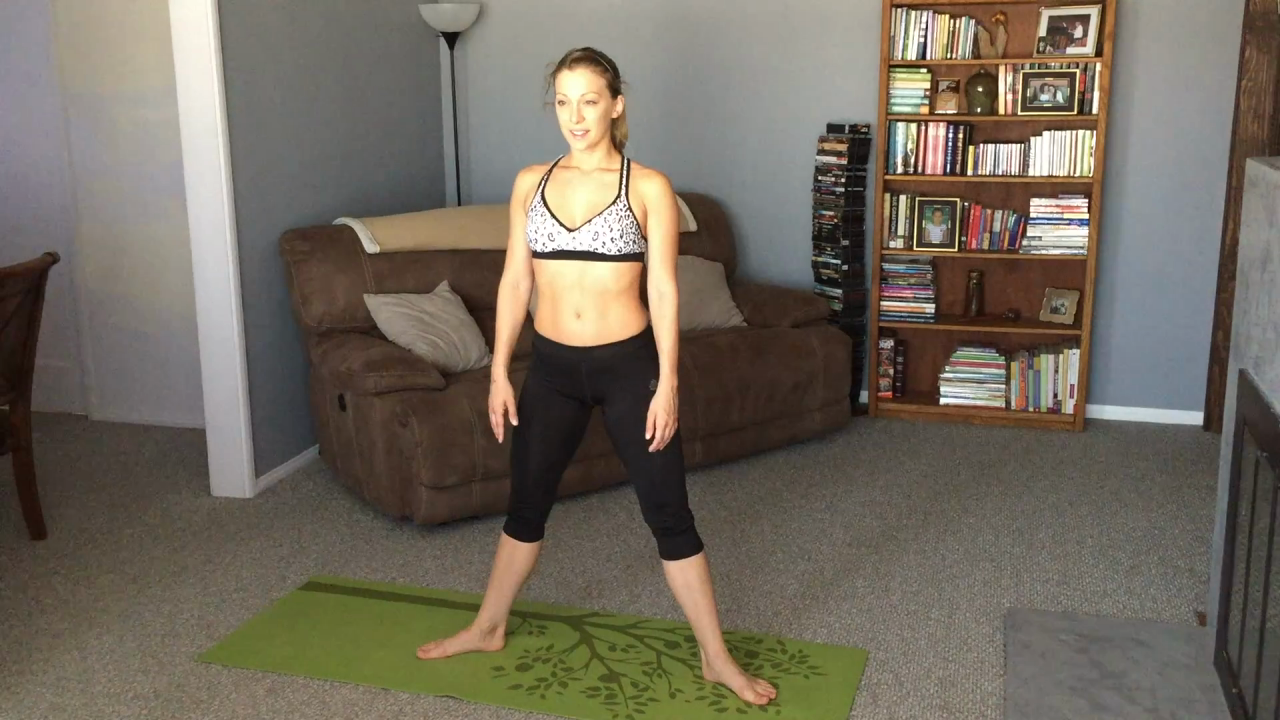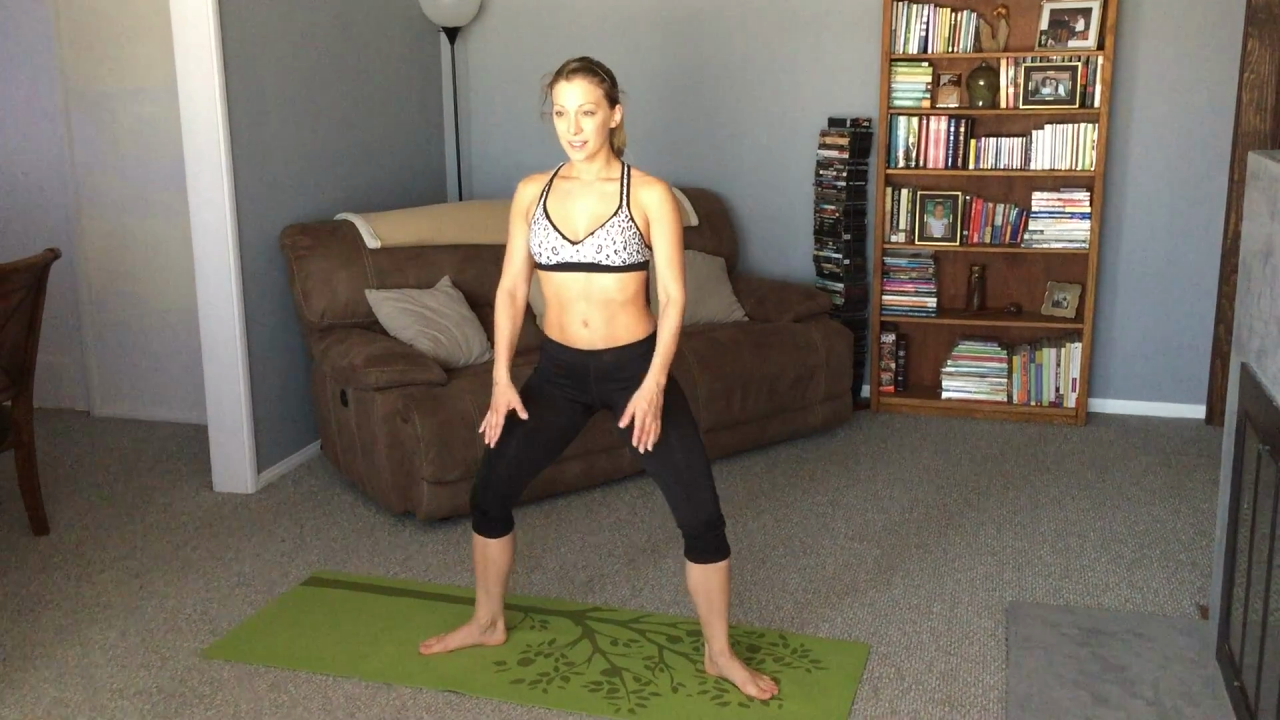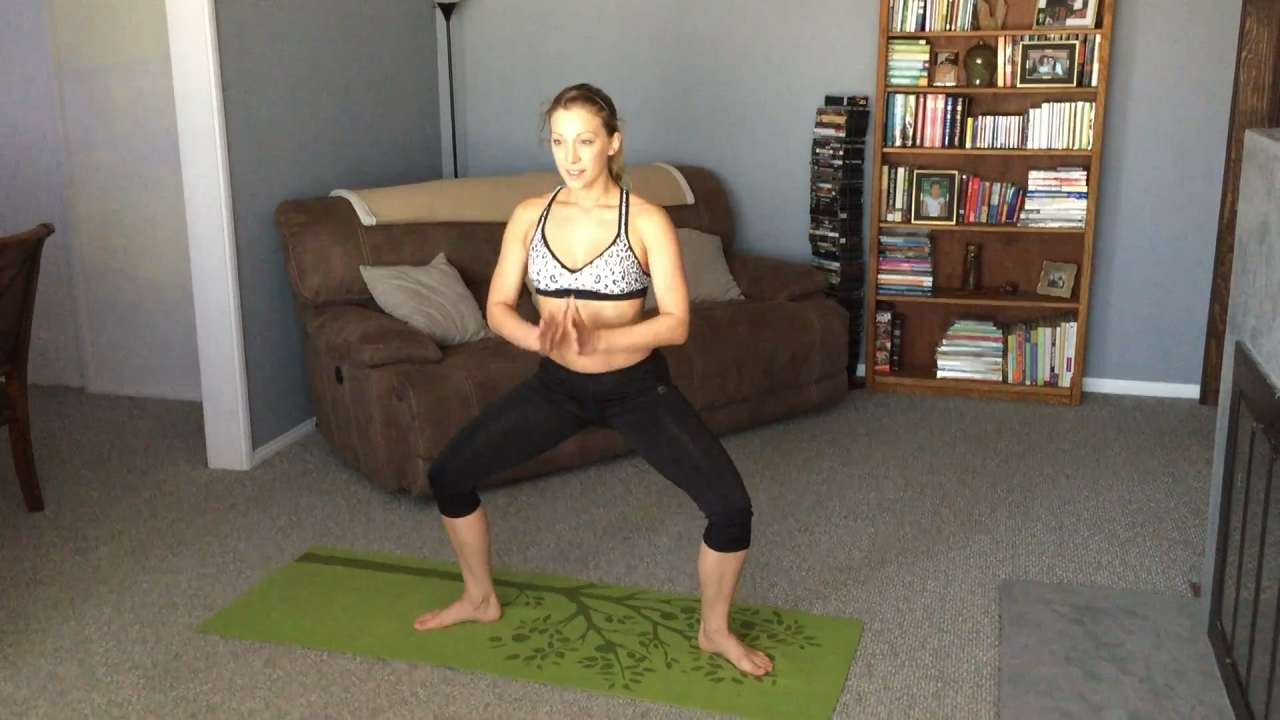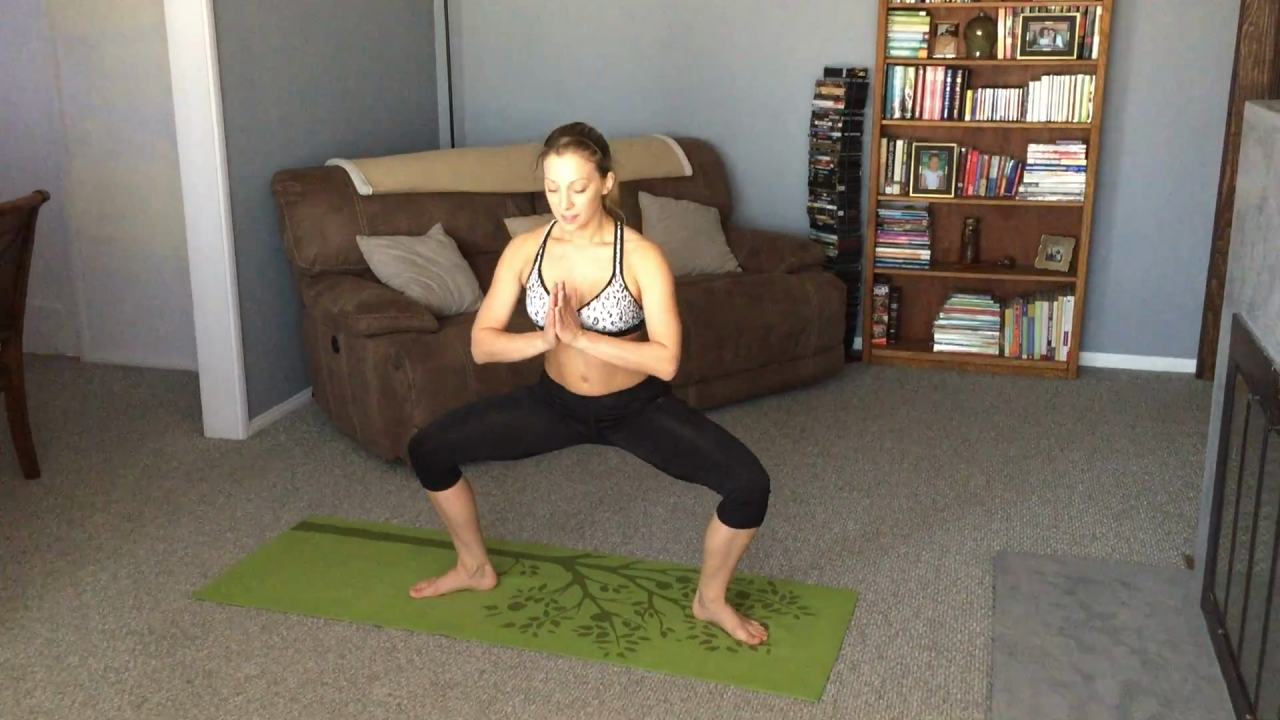
dt=0.5s
person 1, frame 1
left shoulder: (649, 187)
right shoulder: (531, 182)
left elbow: (664, 289)
right elbow: (514, 282)
left wrist: (668, 383)
right wrist: (499, 371)
left hip: (629, 365)
right hip: (552, 367)
left knee: (668, 513)
right knee: (527, 503)
left ankle: (716, 658)
right ankle: (488, 628)
person 1, frame 2
left shoulder: (650, 194)
right shoulder: (531, 192)
left elbow: (673, 296)
right elbow: (511, 289)
left wrist: (654, 385)
right wrist: (501, 378)
left hip: (635, 369)
right hip: (559, 369)
left knee: (700, 516)
right knee: (488, 495)
left ankle: (720, 654)
right ankle: (487, 622)
person 1, frame 3
left shoulder: (647, 221)
right shoulder: (529, 215)
left elbow: (677, 323)
right elbow: (497, 308)
left wrist: (596, 336)
right wrist: (538, 336)
left hip: (637, 388)
right hip: (556, 385)
left knee: (731, 507)
right knee: (447, 475)
left ankle: (715, 629)
right ankle: (479, 599)
person 1, frame 4
left shoulder: (642, 256)
right shoulder: (524, 249)
left elbow: (667, 361)
right elbow: (481, 344)
left wrist: (579, 335)
right wrist: (545, 338)
left hip: (637, 406)
right hip: (555, 401)
left knee: (750, 485)
right knee: (427, 450)
left ankle: (710, 599)
right ankle: (475, 567)
